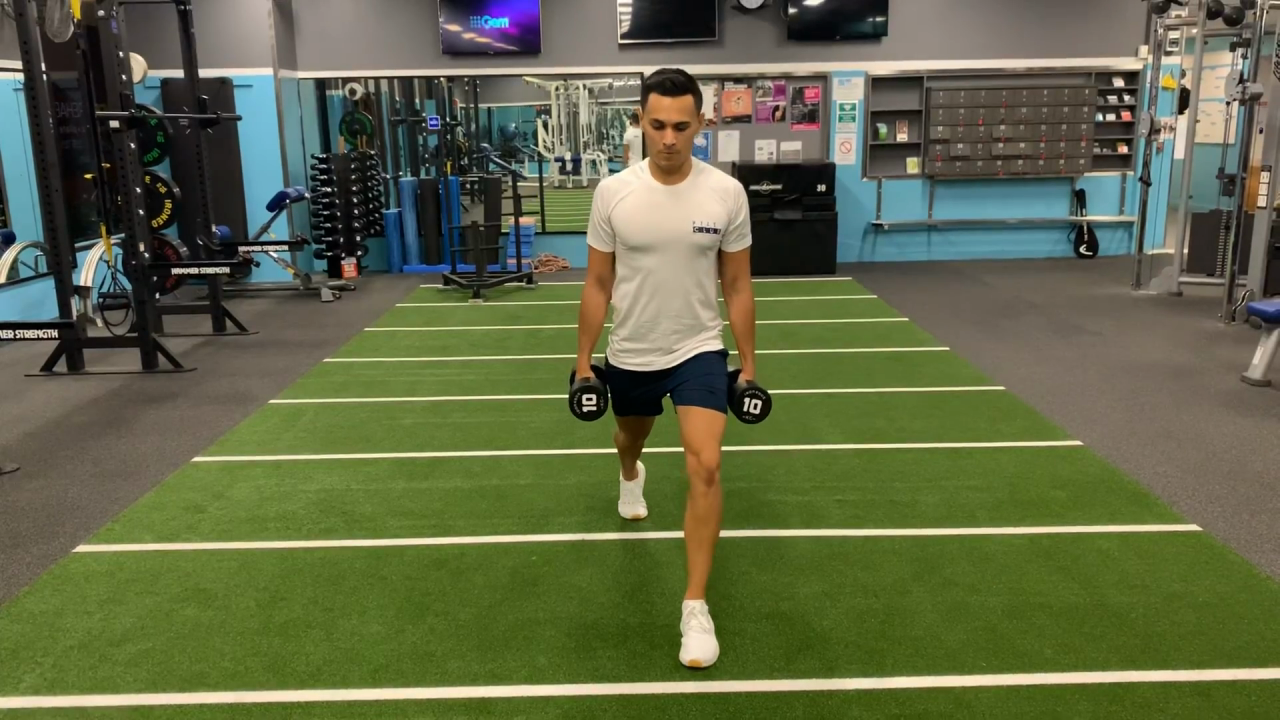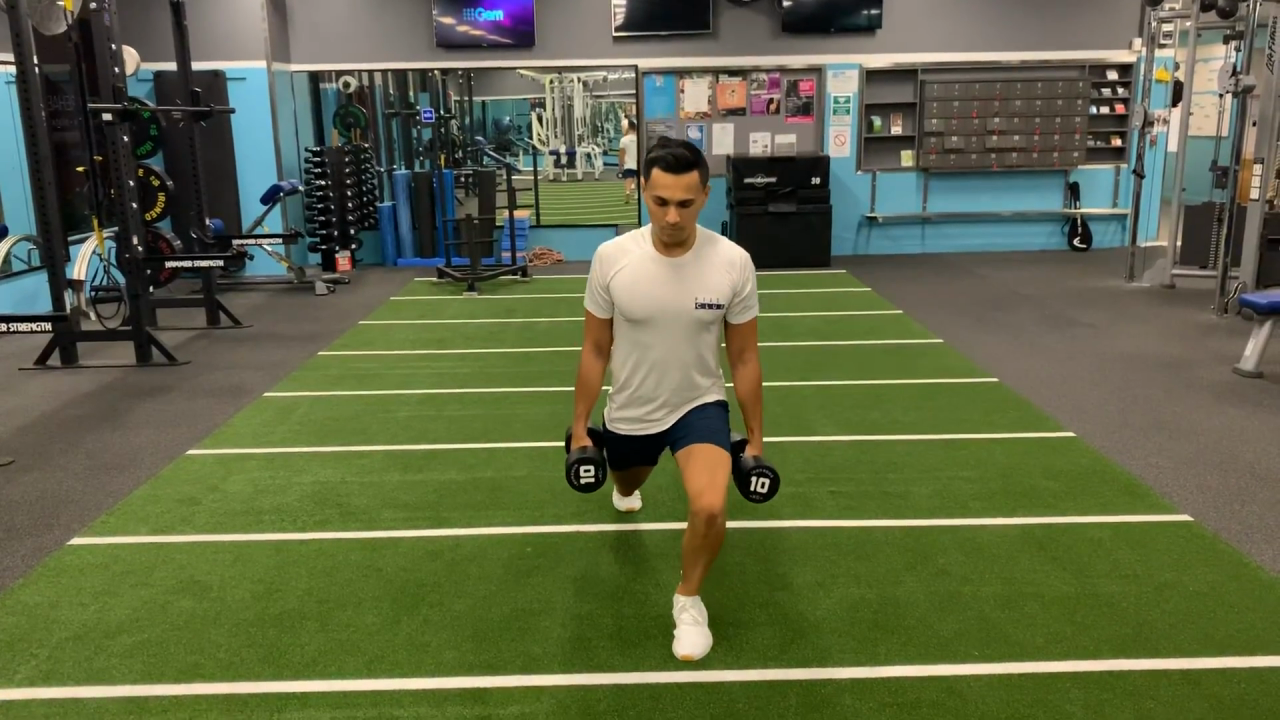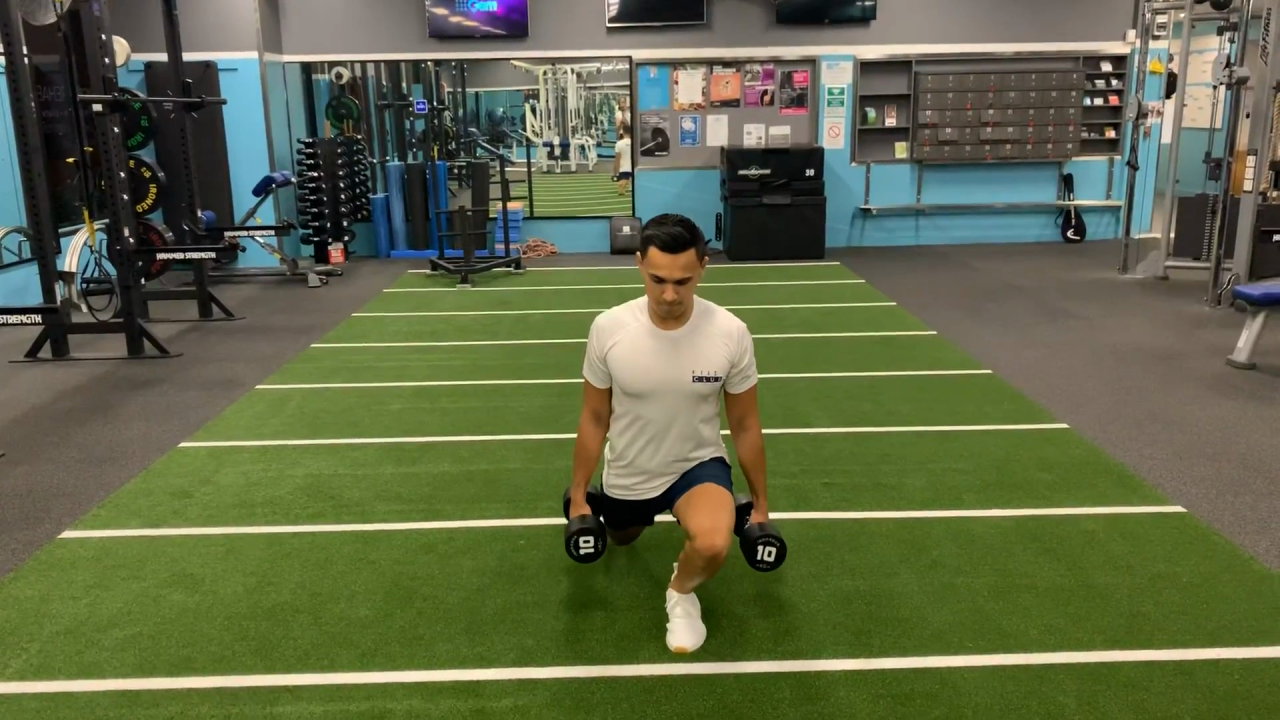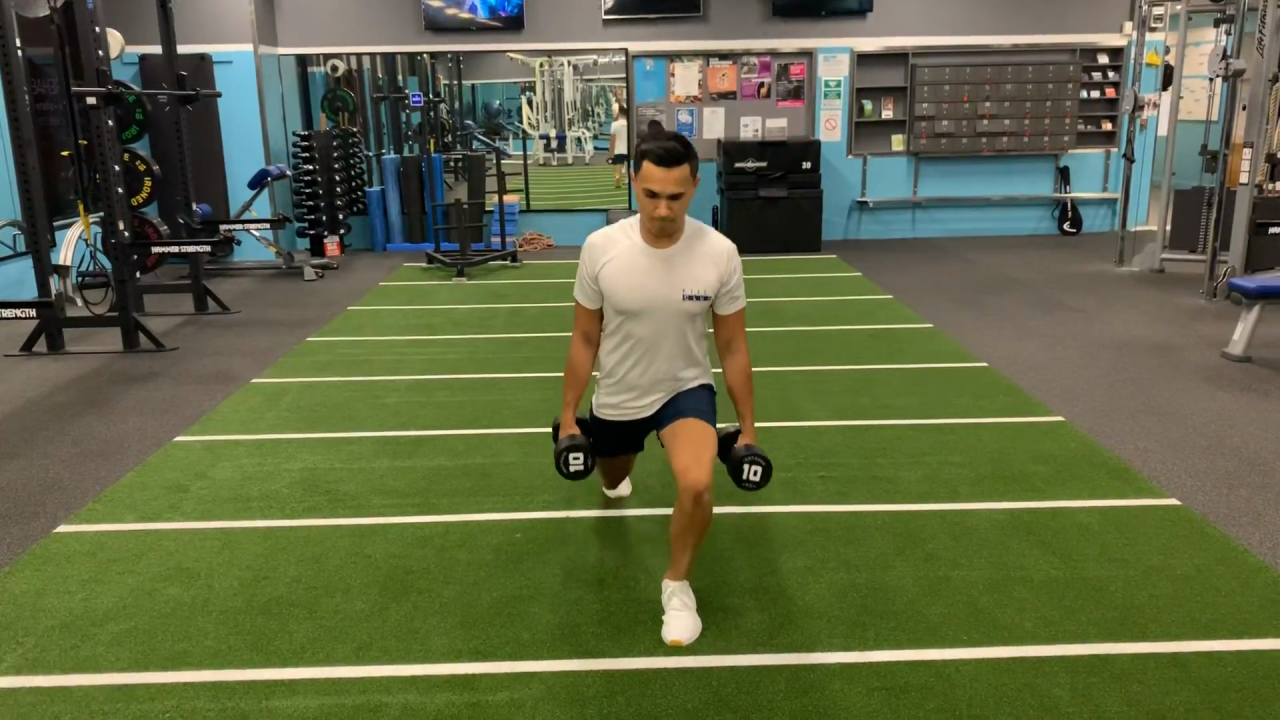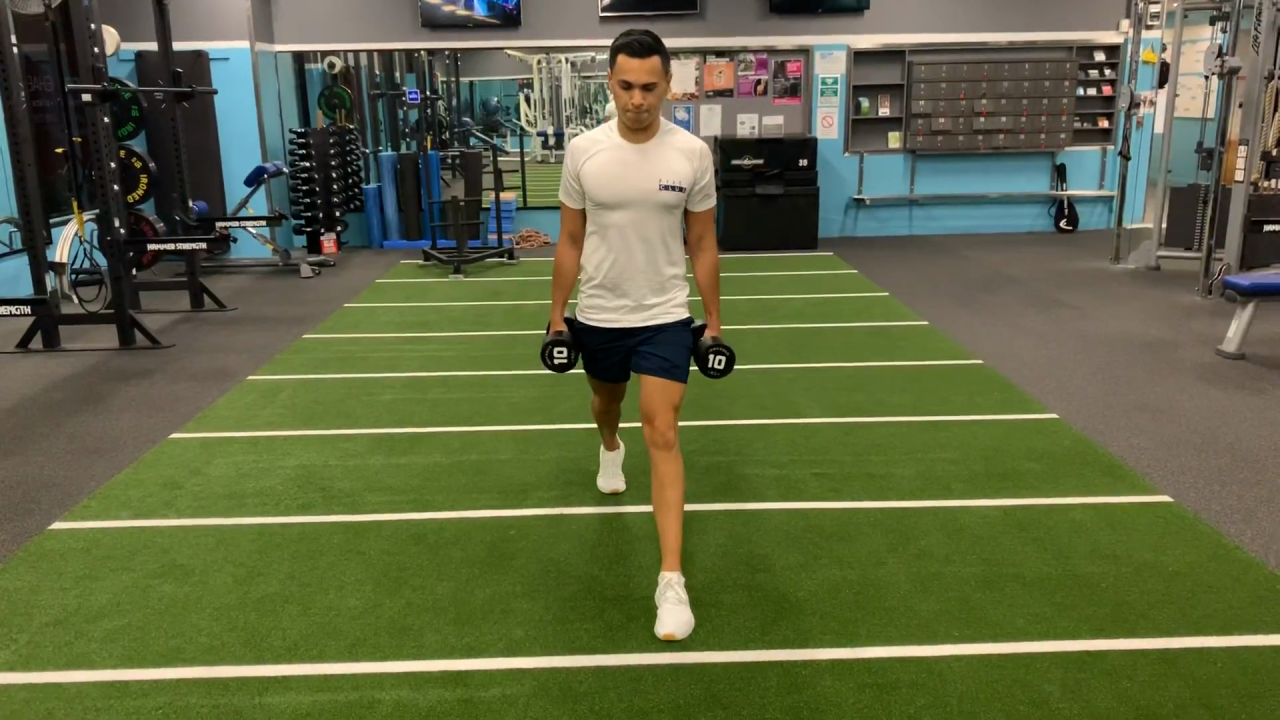
dt=1s
person 1, frame 1
left shoulder: (726, 192)
right shoulder: (613, 192)
left elbow: (737, 288)
right elbow: (598, 285)
left wrist: (748, 364)
right wrist: (583, 360)
left hip: (699, 351)
right hip: (629, 355)
left knee: (705, 467)
right knee: (631, 435)
left ankle: (696, 606)
right ankle: (630, 475)
person 1, frame 2
left shoulder: (733, 262)
right shoulder: (612, 257)
left elbow: (744, 358)
right elbow: (595, 350)
left wrist: (755, 437)
right wrist: (580, 426)
left hip: (700, 405)
right hip: (629, 412)
left knee: (709, 508)
right knee: (626, 485)
left ankle: (688, 597)
right ankle: (626, 486)
person 1, frame 3
left shoulder: (730, 333)
right shoulder: (608, 328)
left elbow: (745, 425)
right elbow: (594, 419)
left wrist: (760, 503)
right wrist: (578, 495)
left hip: (698, 464)
right hip: (628, 474)
left knee: (713, 544)
right knee: (622, 539)
left ankle: (681, 591)
right ankle: (641, 512)
person 1, frame 4
left shoulder: (719, 253)
right shoulder: (600, 248)
left elbow: (734, 347)
right elbow: (584, 340)
left wrist: (747, 426)
right wrist: (568, 415)
left hip: (687, 388)
right hip: (617, 398)
left knee: (696, 485)
right knee: (613, 477)
left ankle: (676, 583)
right ankle: (618, 472)
person 1, frame 5
left shoulder: (692, 152)
right shoulder: (583, 150)
left elbow: (703, 246)
right elbow: (570, 242)
left wrist: (714, 320)
right wrist: (556, 313)
left hip: (666, 317)
right hip: (599, 316)
left knee: (662, 436)
right knee: (606, 401)
left ankle: (672, 580)
right ankle: (609, 448)
